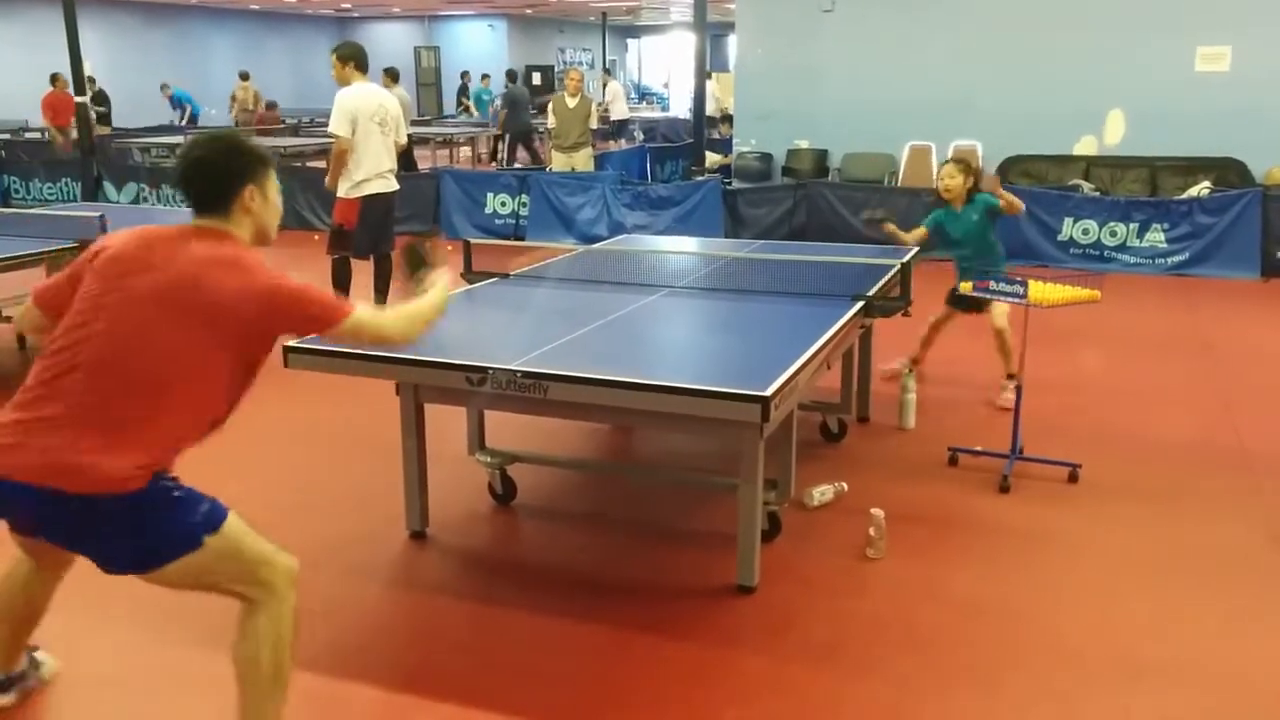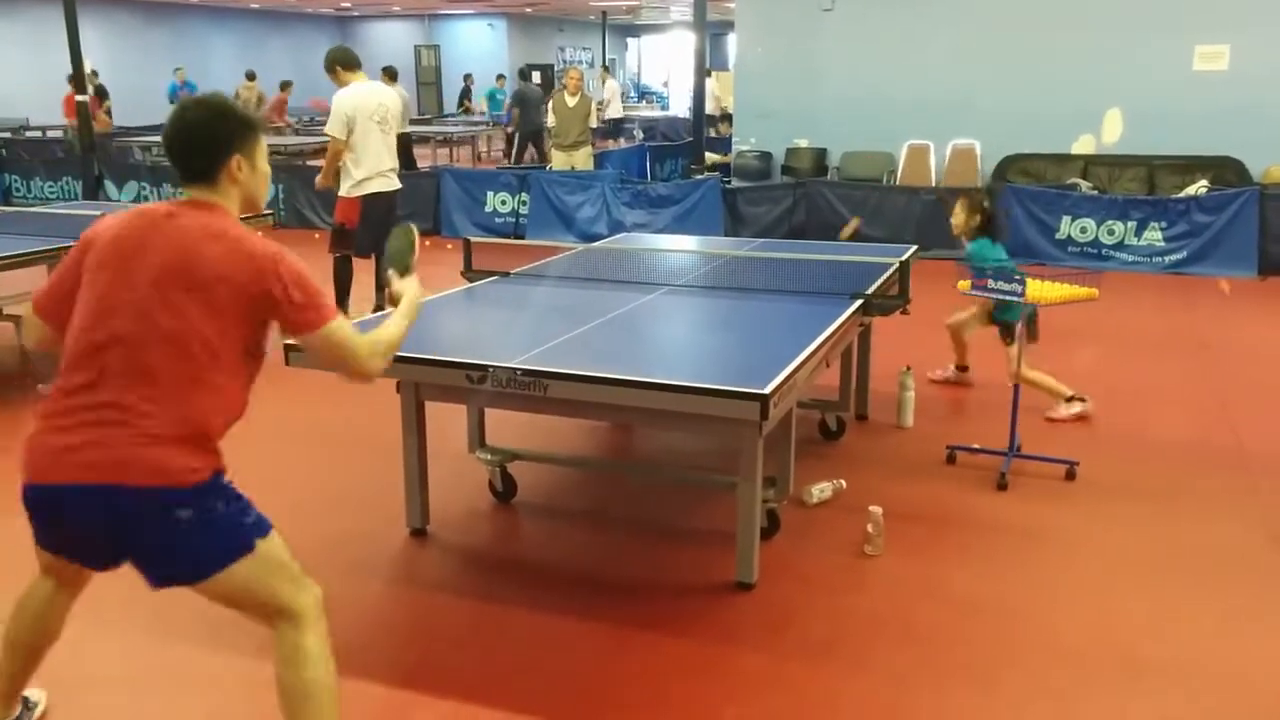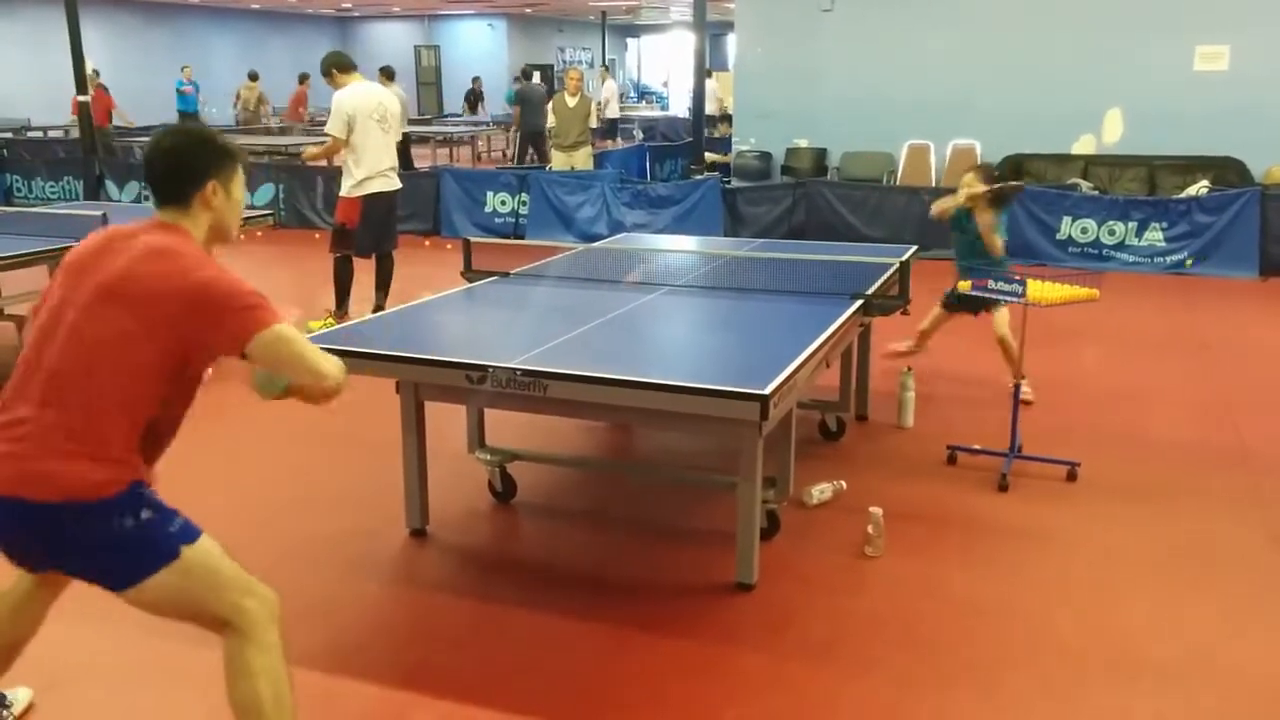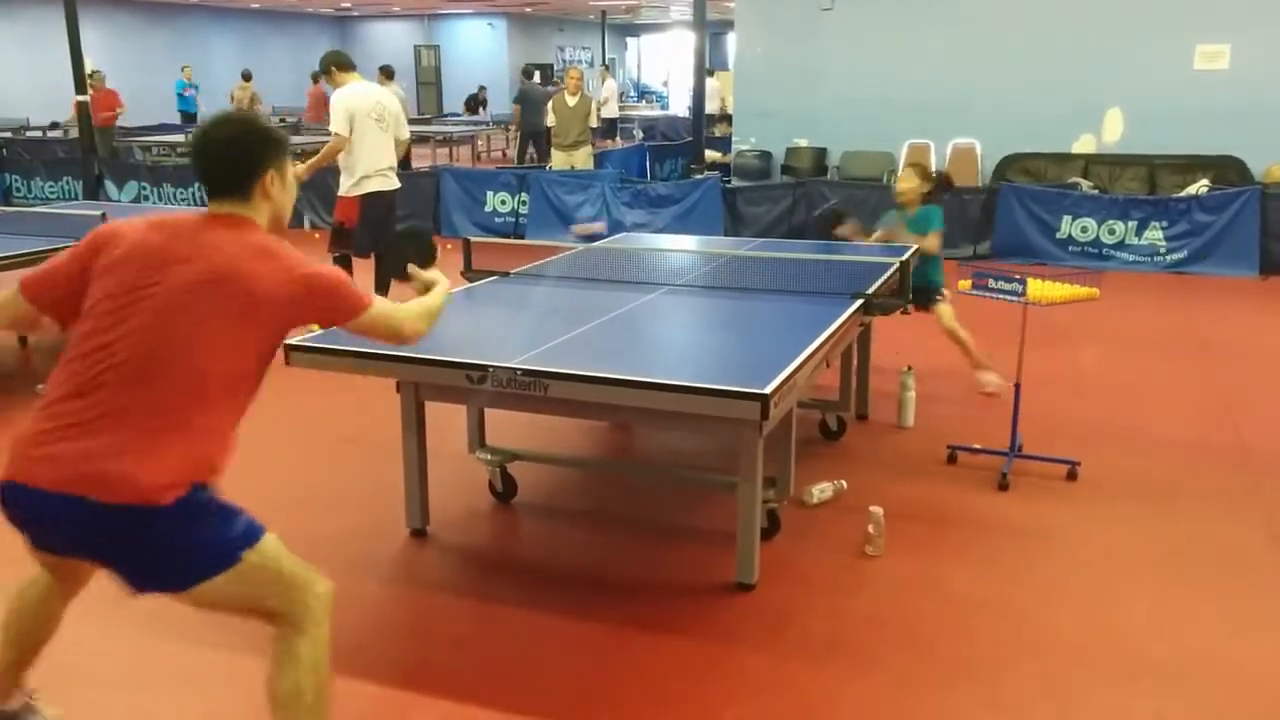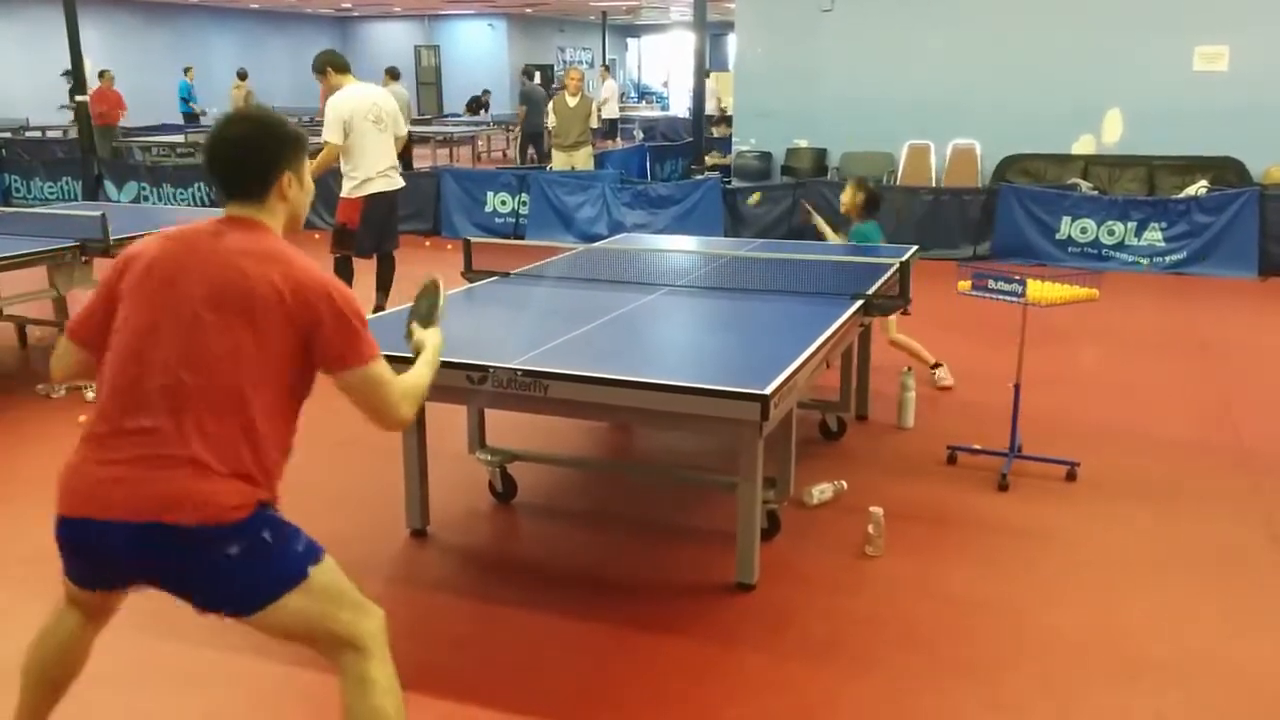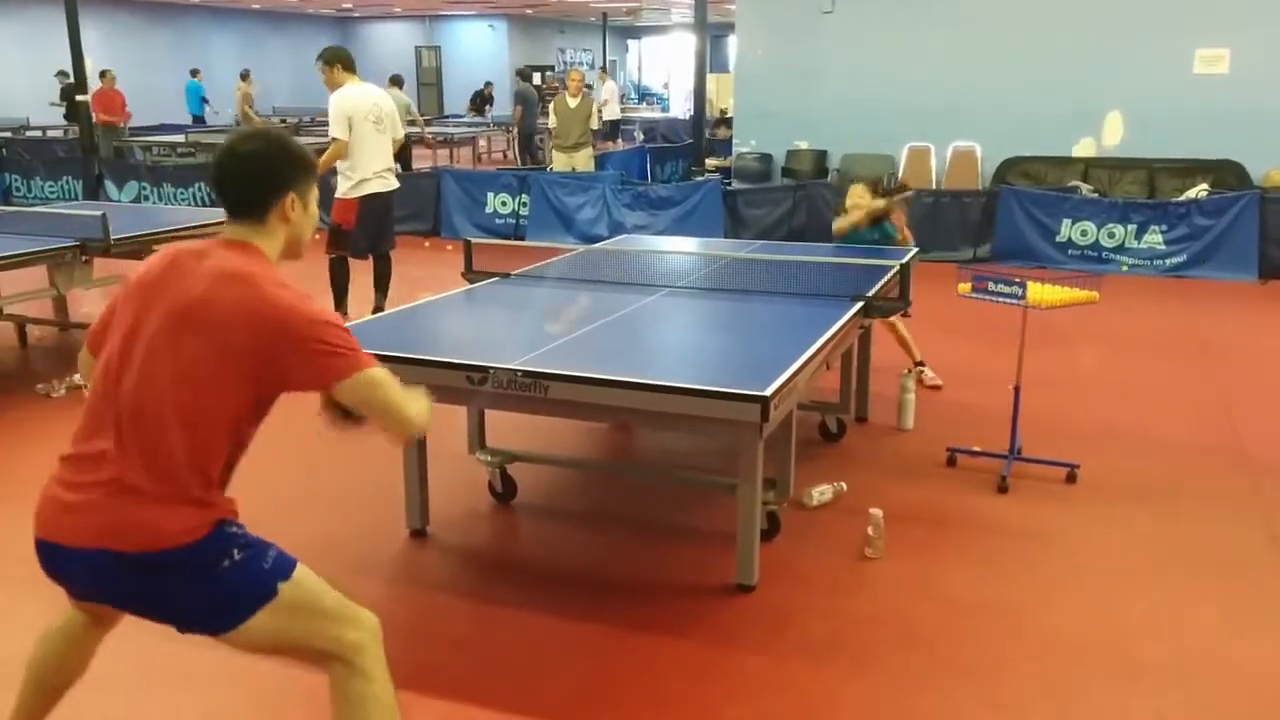
dt=0.3s
person 1, frame 1
left shoulder: (119, 246)
right shoulder: (264, 288)
right elbow: (394, 330)
right wrist: (438, 291)
right hip: (105, 485)
right knee: (274, 583)
person 1, frame 2
left shoulder: (107, 233)
right shoulder: (262, 262)
right elbow: (366, 362)
right wrist: (406, 303)
left hip: (52, 472)
right hip: (161, 484)
left knee: (59, 576)
right knee: (298, 610)
person 1, frame 3
left shoulder: (92, 250)
right shoulder: (207, 282)
right elbow: (321, 380)
right wrist: (333, 372)
right hip: (82, 494)
right knee: (253, 614)
person 1, frame 4
left shoulder: (120, 238)
right shoulder: (294, 277)
right elbow: (410, 326)
right wrist: (435, 288)
right hip: (143, 497)
left knee: (63, 570)
right knee: (306, 607)
person 1, frame 5
left shoulder: (143, 255)
right shoulder: (312, 286)
left elbow: (65, 366)
right elbow: (394, 411)
right wrist: (431, 351)
left hip: (88, 506)
right hip: (205, 520)
left knee: (82, 607)
right knee: (362, 637)
person 1, frame 6
left shoulder: (155, 269)
right shoulder: (286, 311)
right elbow: (406, 420)
right wrist: (410, 399)
left hip: (60, 525)
right hip: (160, 543)
left knee: (93, 610)
right knee: (354, 640)
person 2, frame 1
left shoulder: (347, 97)
right shoulder: (389, 99)
left elbow: (342, 146)
right elbow: (400, 143)
left wrist: (332, 177)
left hip: (357, 189)
right hip: (386, 186)
left knee: (340, 252)
right knee: (382, 251)
right ankle: (380, 309)
person 2, frame 2
left shoulder: (345, 97)
right shoulder: (390, 94)
left elbow: (337, 147)
left wrist: (326, 176)
left hip: (357, 188)
right hip: (388, 184)
left knee: (342, 251)
right knee: (384, 251)
left ankle: (341, 311)
right ankle: (381, 308)
person 2, frame 3
left shoulder: (343, 97)
right shoulder: (388, 95)
left elbow: (336, 145)
left wrist: (314, 154)
left hip: (358, 188)
right hip: (388, 184)
left knee: (342, 252)
right knee: (384, 250)
left ankle: (340, 315)
right ankle: (380, 309)
person 2, frame 4
left shoulder: (342, 97)
right shoulder: (387, 96)
left elbow: (338, 143)
right elbow: (403, 141)
left wrist: (310, 167)
left hip: (358, 188)
right hip: (387, 184)
left knee: (341, 251)
right knee: (383, 250)
person 2, frame 5
left shoulder: (338, 101)
right shoulder: (382, 94)
left elbow: (332, 151)
right elbow: (401, 137)
left wrist: (307, 177)
left hip: (360, 189)
right hip: (389, 185)
left knee: (342, 253)
right knee: (385, 250)
right ankle: (380, 308)
person 2, frame 6
left shoulder: (340, 98)
right shoulder: (382, 95)
left elbow: (339, 147)
right elbow: (398, 140)
left hip: (356, 190)
right hip: (385, 185)
left knee: (338, 253)
right knee: (381, 251)
left ankle: (340, 313)
right ankle: (379, 309)
person 3, frame 1
left shoulder: (983, 203)
right shoulder: (940, 216)
left elbow: (1018, 209)
right elbow: (911, 239)
left wrist: (1000, 193)
right wrist: (894, 232)
left hip: (995, 277)
right hip: (966, 281)
left knee: (999, 325)
right knee: (935, 323)
left ankle: (1010, 382)
right ankle: (914, 362)
person 3, frame 2
left shoulder: (974, 251)
right shoulder: (984, 244)
left wrist: (975, 318)
left hip: (1015, 311)
right hip: (1001, 303)
left knee: (1017, 372)
right knee: (953, 324)
left ankle: (1076, 400)
right ankle: (961, 371)
person 3, frame 3
left shoulder: (998, 217)
right shoulder: (960, 212)
left elbow: (997, 253)
right elbow: (935, 213)
left wrist: (987, 230)
right wrist: (962, 198)
left knee: (1002, 334)
right knee: (925, 330)
left ankle: (1020, 380)
right ankle: (916, 346)
person 3, frame 4
left shoulder: (932, 213)
right shoulder: (894, 215)
left elbow: (932, 248)
right elbow: (872, 243)
left wrist: (903, 235)
left hip: (929, 282)
left knee: (949, 326)
left ankle: (985, 370)
person 3, frame 5
left shoulder: (868, 230)
right shoulder: (856, 227)
right elbow: (840, 245)
right wrist: (820, 223)
left knee: (892, 337)
left ankle: (937, 367)
person 3, frame 6
left shoulder: (881, 226)
right shoulder: (848, 223)
left elbow: (907, 245)
right elbow: (837, 228)
left wrist: (899, 219)
right wrist: (867, 211)
left knee: (892, 321)
left ankle: (920, 367)
